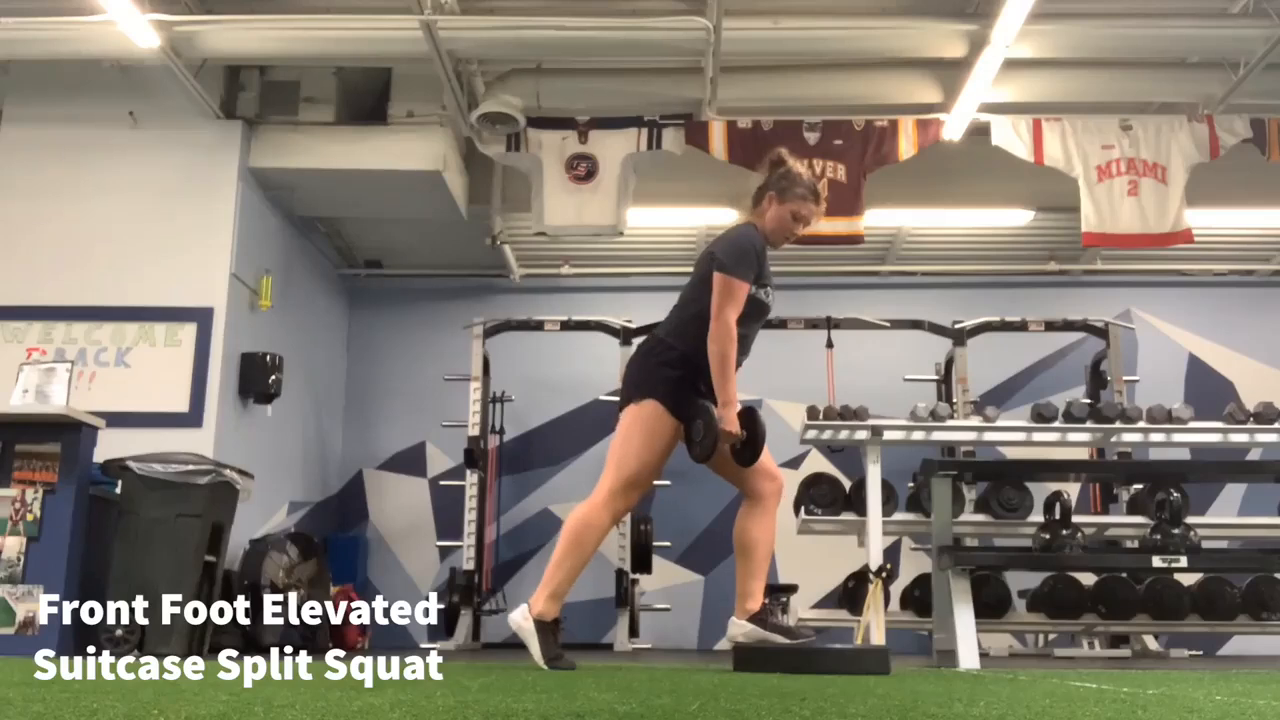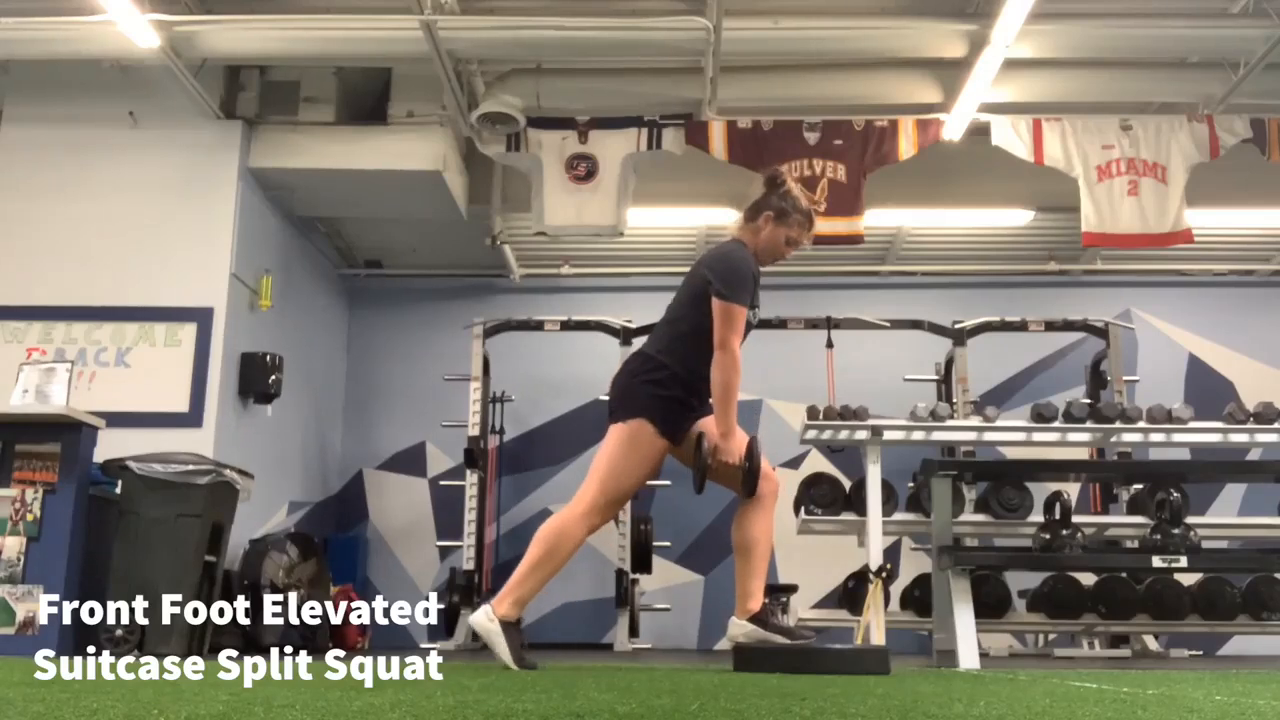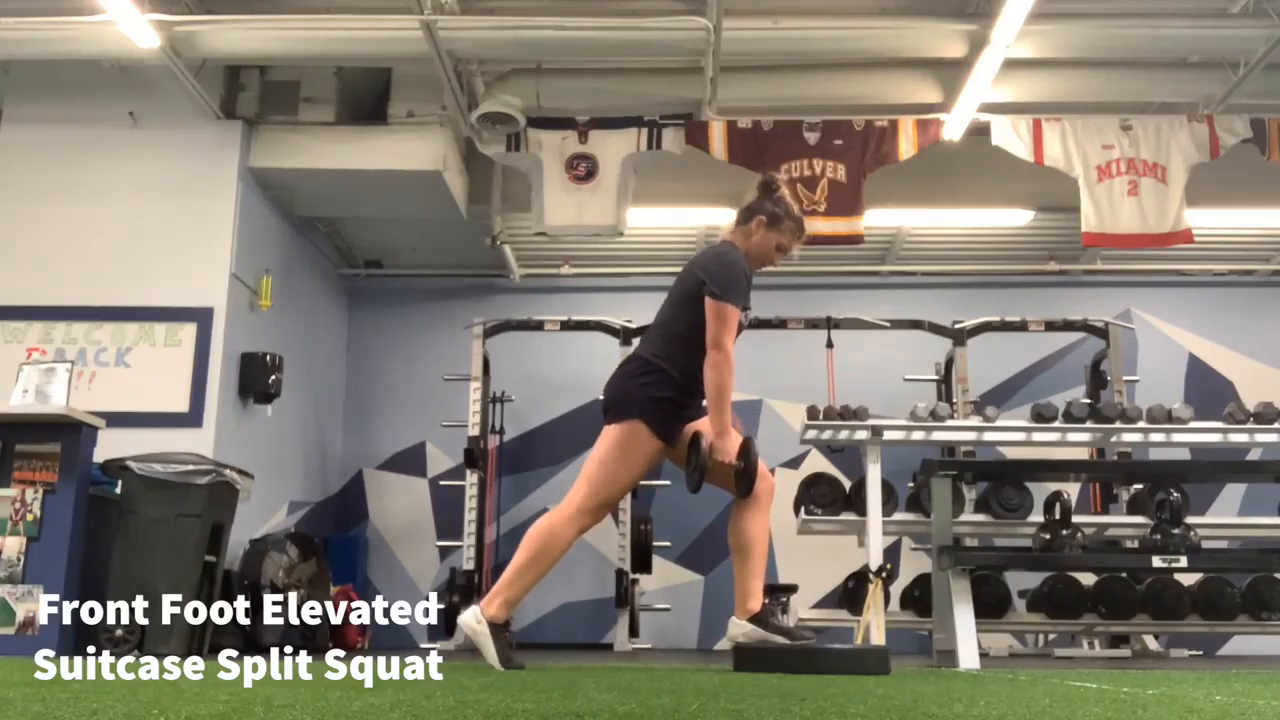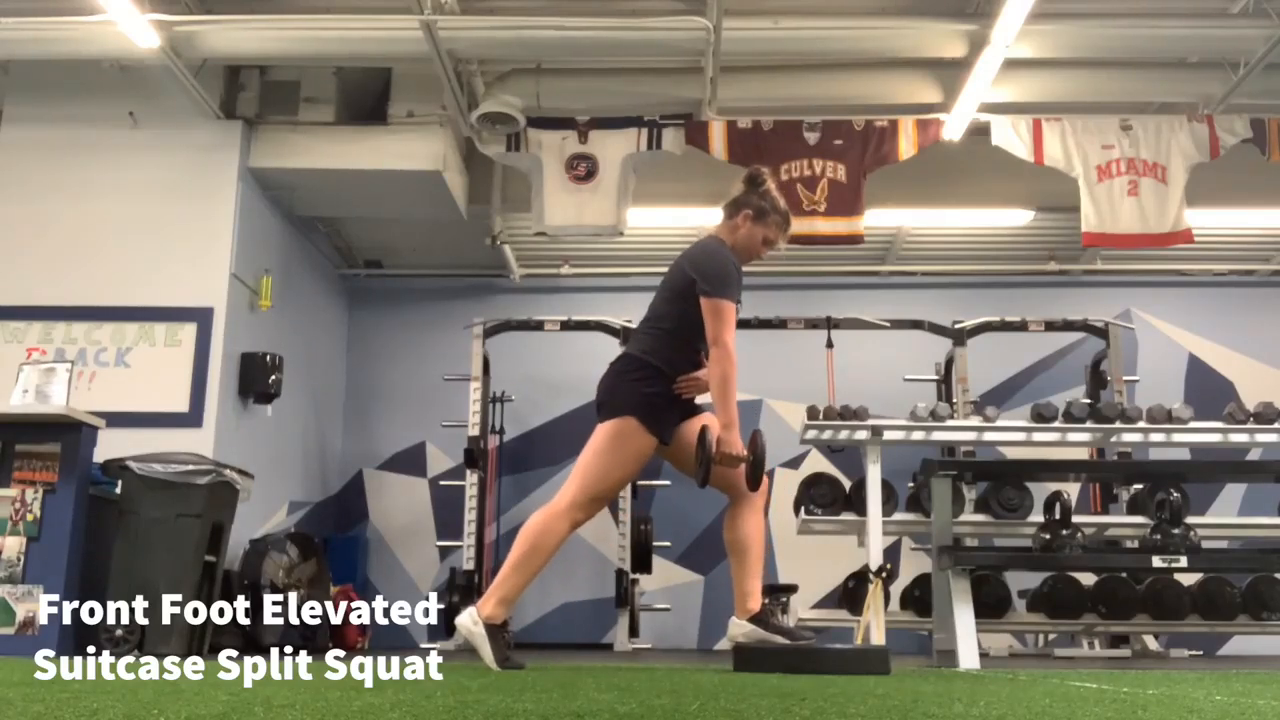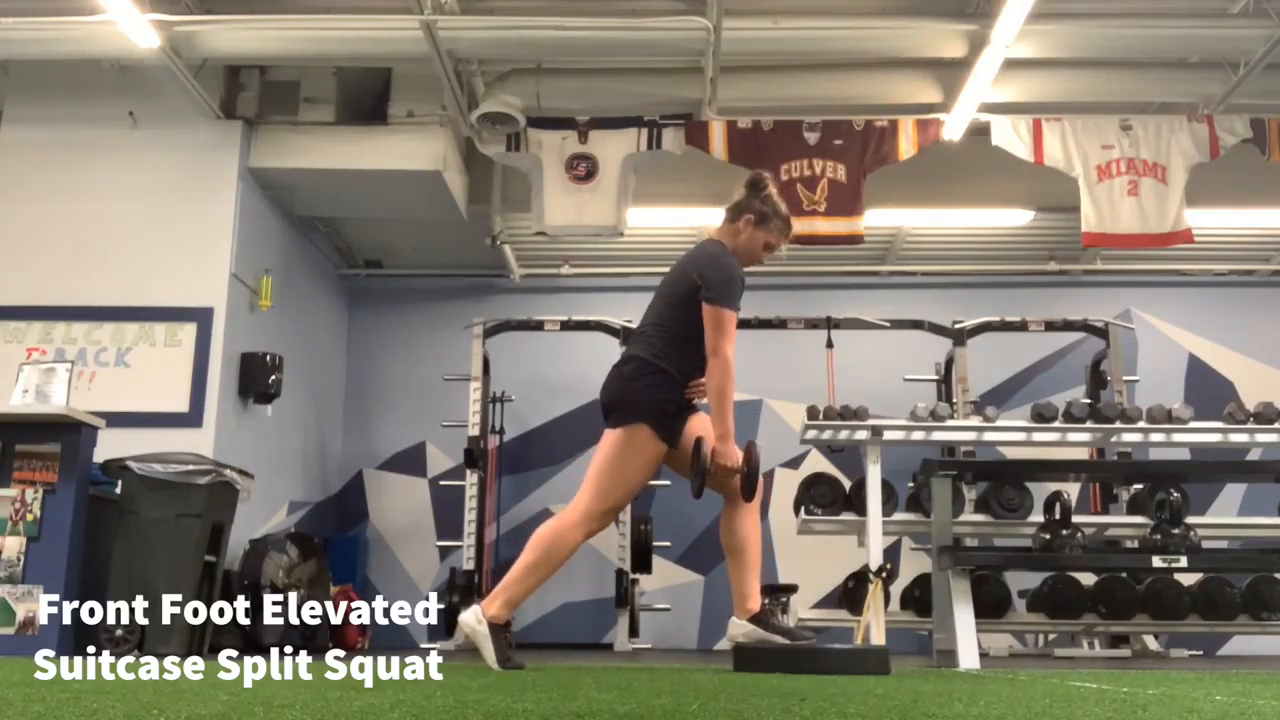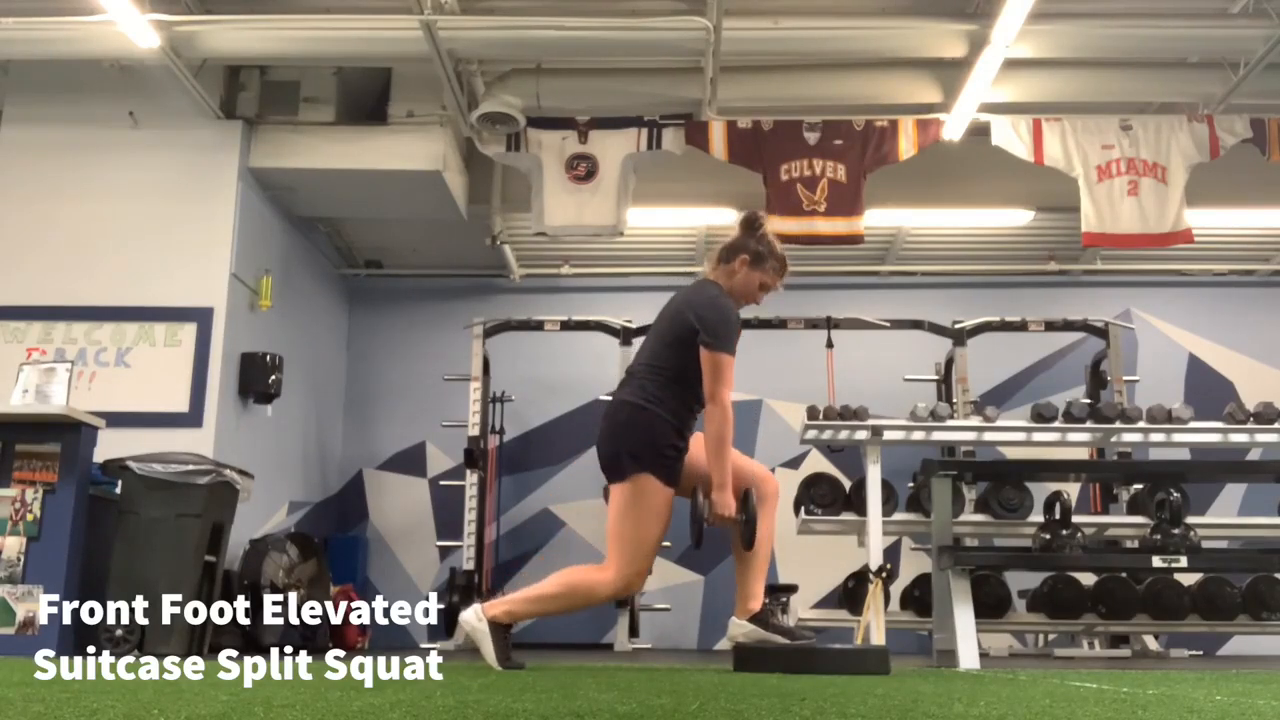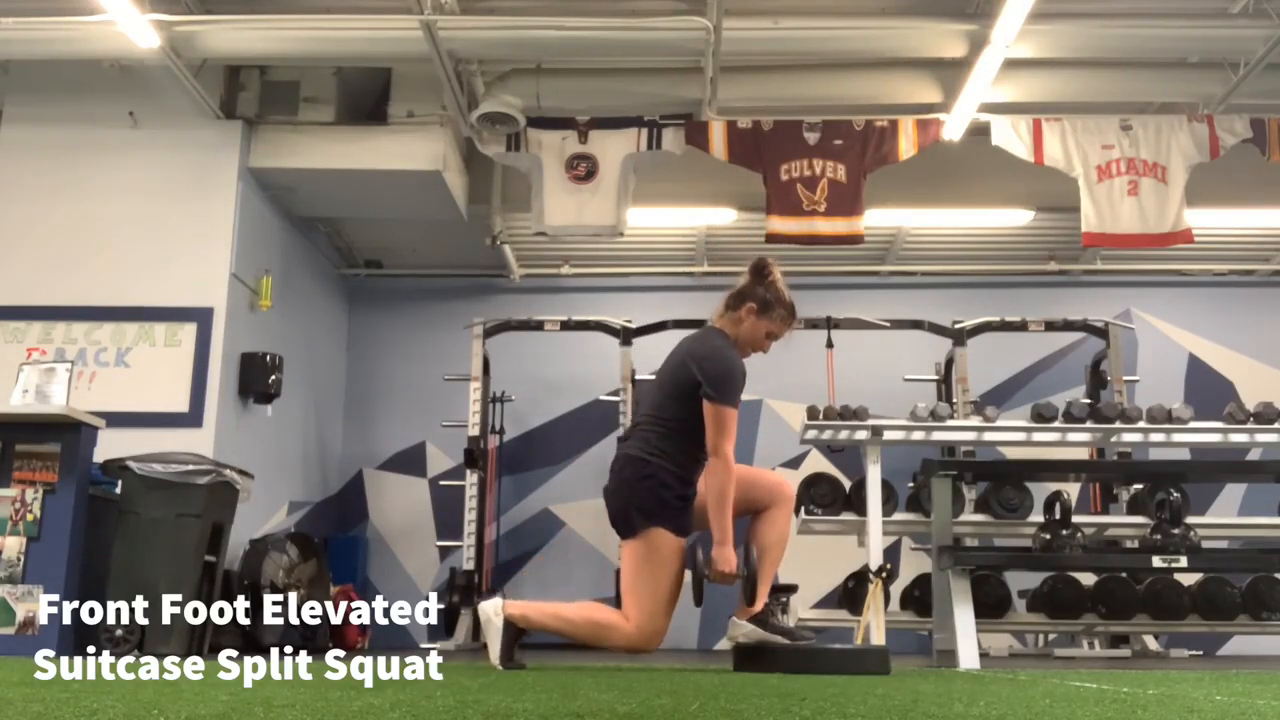
dt=0.7s
person 1, frame 1
left shoulder: (756, 256)
right shoulder: (742, 243)
right elbow: (721, 324)
left wrist: (727, 405)
right wrist: (728, 407)
left hip: (695, 386)
right hip: (664, 376)
left knee: (766, 482)
right knee: (616, 494)
left ankle: (749, 615)
right ankle: (540, 612)
person 1, frame 2
left shoulder: (735, 264)
right shoulder: (736, 262)
right elbow: (725, 350)
left wrist: (722, 430)
right wrist: (727, 434)
left hip: (681, 399)
right hip: (651, 393)
left knee: (762, 485)
right knee: (595, 507)
left ankle: (750, 615)
right ankle: (501, 615)
person 1, frame 3
left shoulder: (721, 264)
right shoulder: (728, 265)
right elbow: (718, 351)
left wrist: (719, 424)
right wrist: (722, 435)
left hip: (674, 401)
right hip: (646, 395)
left knee: (758, 486)
right knee: (584, 508)
left ankle: (749, 615)
right ankle: (489, 614)
person 1, frame 4
left shoulder: (709, 260)
right shoulder: (718, 262)
right elbow: (722, 346)
left wrist: (705, 374)
right wrist: (730, 428)
left hip: (668, 397)
right hip: (638, 392)
left knee: (749, 487)
right knee: (576, 505)
left ankle: (749, 615)
right ankle: (486, 616)
person 1, frame 5
left shoulder: (705, 259)
right shoulder: (723, 268)
right elbow: (720, 355)
left wrist: (705, 381)
right wrist: (723, 437)
left hip: (662, 397)
right hip: (645, 395)
left knee: (743, 485)
right knee: (590, 514)
left ankle: (749, 616)
right ankle: (490, 615)
person 1, frame 6
left shoulder: (698, 298)
right shoulder: (720, 311)
right elbow: (717, 403)
right wrist: (721, 488)
left hip: (652, 432)
right hip: (642, 436)
left knee: (762, 487)
right knee: (622, 578)
left ankle: (750, 615)
right ankle: (492, 614)
person 1, frame 7
left shoulder: (704, 344)
right shoulder: (724, 362)
right elbow: (720, 457)
right wrist: (723, 544)
left hip: (661, 480)
right hip: (651, 489)
left knee: (778, 493)
right knee: (642, 634)
left ankle: (753, 615)
right ankle: (509, 613)
